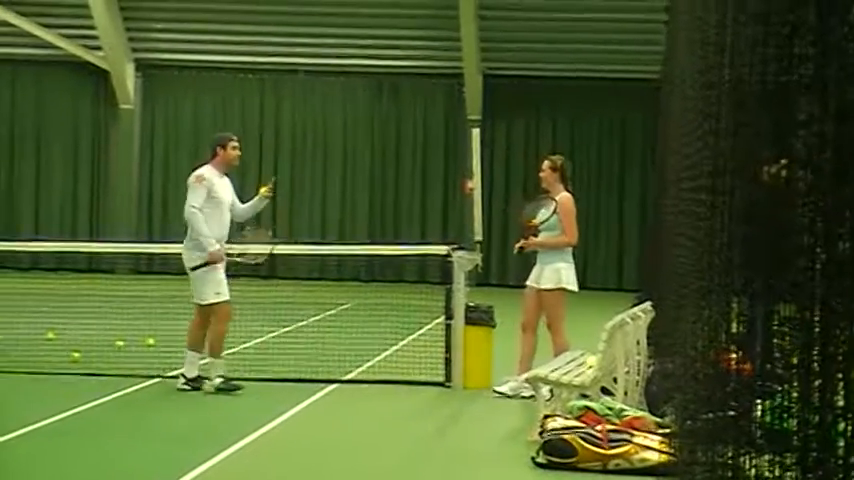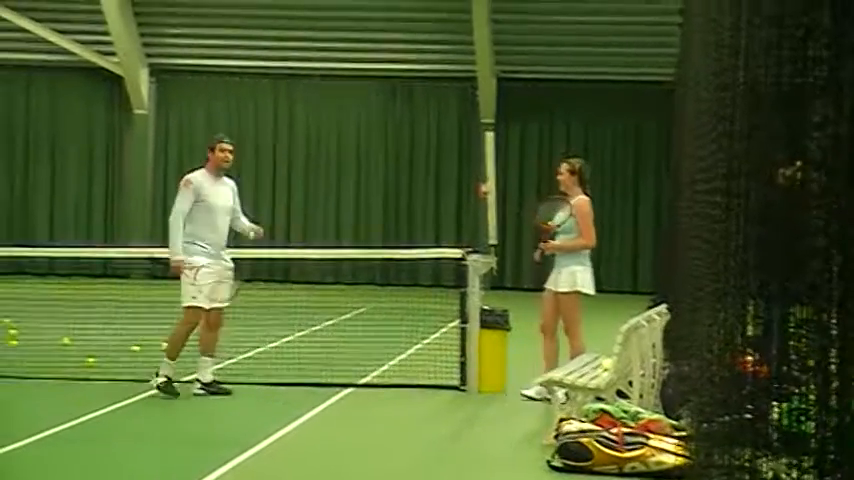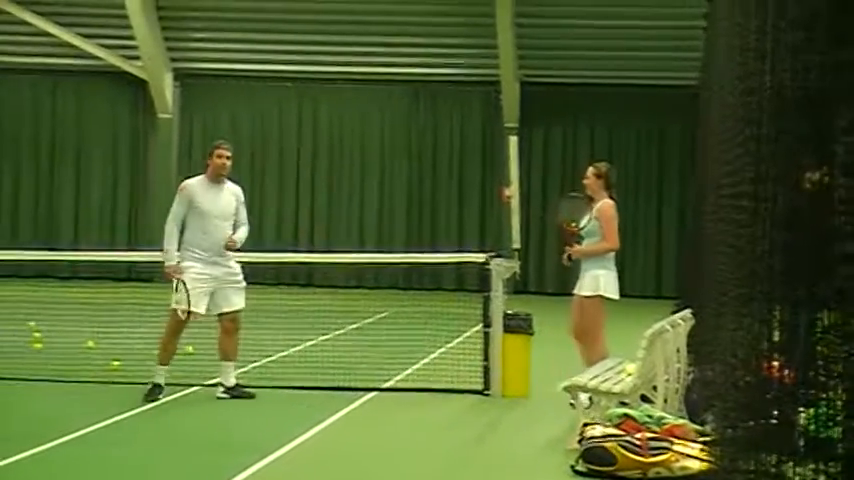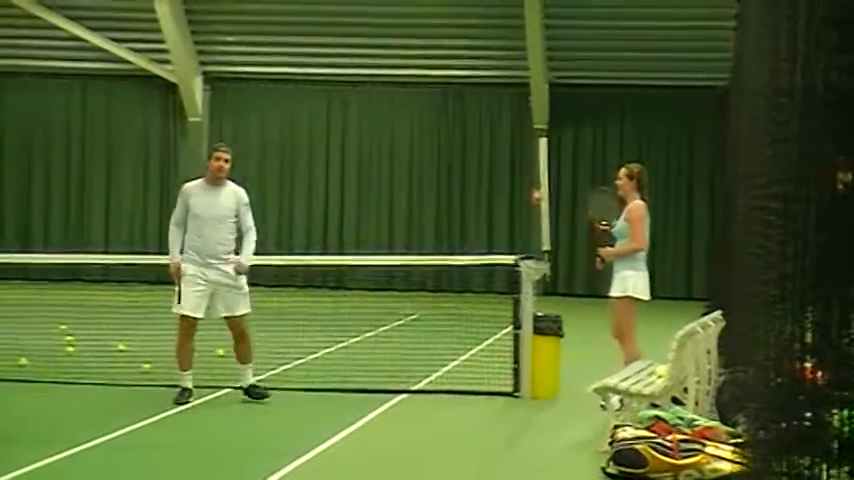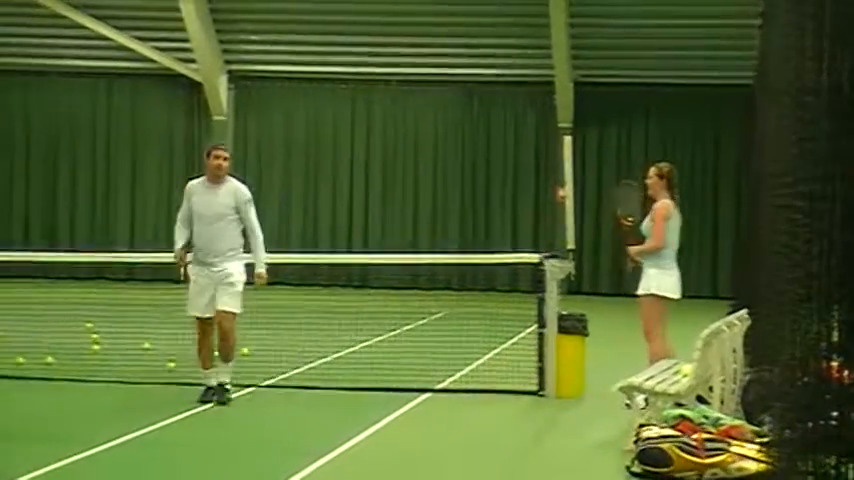
dt=0.2s
person 1, frame 1
left shoulder: (225, 181)
right shoulder: (202, 176)
left elbow: (239, 213)
right elbow: (191, 213)
left wrist: (261, 199)
right wrist: (211, 246)
left hip: (211, 255)
right hip: (202, 254)
left knee: (204, 314)
right knee: (222, 312)
left ankle: (189, 374)
right ankle: (217, 376)
person 1, frame 2
left shoulder: (230, 186)
right shoulder: (193, 181)
left elbow: (236, 219)
right elbow: (177, 219)
left wrist: (250, 228)
right wrist: (177, 255)
left hip: (220, 260)
right hip: (195, 259)
left knee: (215, 319)
right knee: (192, 318)
left ankle: (205, 379)
right ankle: (164, 374)
person 1, frame 3
left shoulder: (235, 191)
right shoulder: (190, 187)
left elbow: (243, 225)
right elbow: (172, 223)
left wrist: (237, 239)
right wrist: (170, 260)
left hip: (226, 267)
right hip: (194, 266)
left knee: (231, 325)
right knee: (176, 323)
left ankle: (228, 383)
right ankle: (158, 380)
person 1, frame 4
left shoulder: (238, 194)
right shoulder: (189, 190)
left elbow: (249, 231)
right elbow: (176, 225)
left wrist: (245, 259)
right wrist: (174, 258)
left hip: (228, 270)
right hip: (194, 269)
left knee: (240, 329)
right knee: (186, 328)
left ankle: (247, 383)
right ankle: (185, 386)
person 1, frame 5
left shoulder: (239, 191)
right shoulder: (192, 188)
left elbow: (254, 230)
right elbow: (183, 222)
left wrist: (260, 265)
right wrist: (179, 247)
left hip: (231, 267)
right hip: (200, 268)
left knee: (225, 326)
right knee: (204, 329)
left ankle: (224, 382)
right ankle: (210, 383)
person 2, frame 1
left shoulder: (565, 200)
left elbow: (571, 239)
left wrist: (539, 243)
right wrist: (531, 243)
left hip: (556, 269)
right hip: (541, 267)
left knee: (555, 328)
right knee: (527, 325)
right ankle: (522, 382)
person 2, frame 2
left shoulder: (581, 203)
right shoulder: (568, 203)
left elbow: (589, 242)
left wrist: (557, 246)
right wrist: (550, 247)
left hip: (574, 271)
right hip: (560, 270)
left knee: (572, 332)
right knee: (546, 328)
person 2, frame 3
left shoulder: (606, 206)
right shoulder: (595, 206)
left elbow: (612, 244)
left wrist: (583, 250)
right wrist: (578, 251)
left hip: (599, 275)
right hip: (588, 275)
left knee: (594, 337)
right knee: (578, 332)
person 2, frame 4
left shoulder: (636, 207)
right shoulder: (631, 208)
left elbow: (639, 244)
left wrist: (611, 252)
right wrist: (611, 253)
left hip: (629, 276)
right hip: (624, 274)
left knee: (626, 338)
right knee: (620, 335)
person 2, frame 5
left shoulder: (661, 207)
right shoulder: (671, 207)
left elbow: (658, 243)
left wrist: (636, 250)
right wrist: (642, 253)
left hip: (657, 274)
right hip: (665, 272)
left knee: (652, 335)
right knee: (659, 336)
